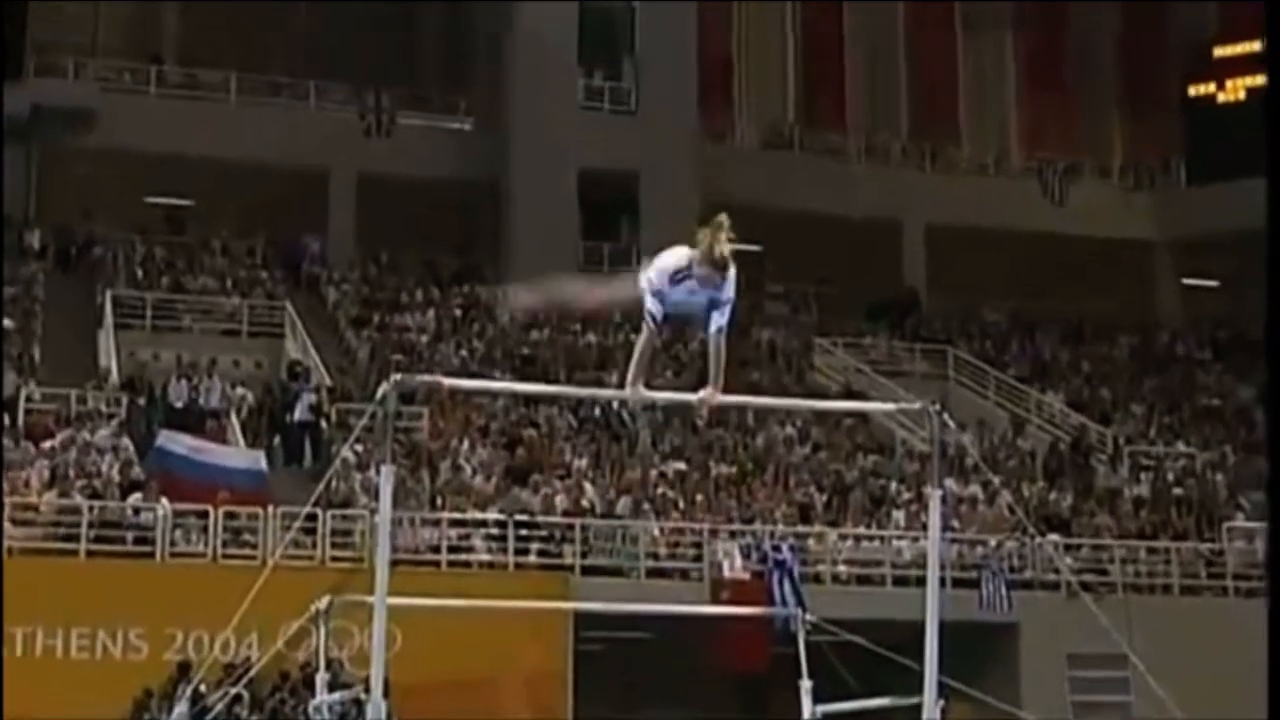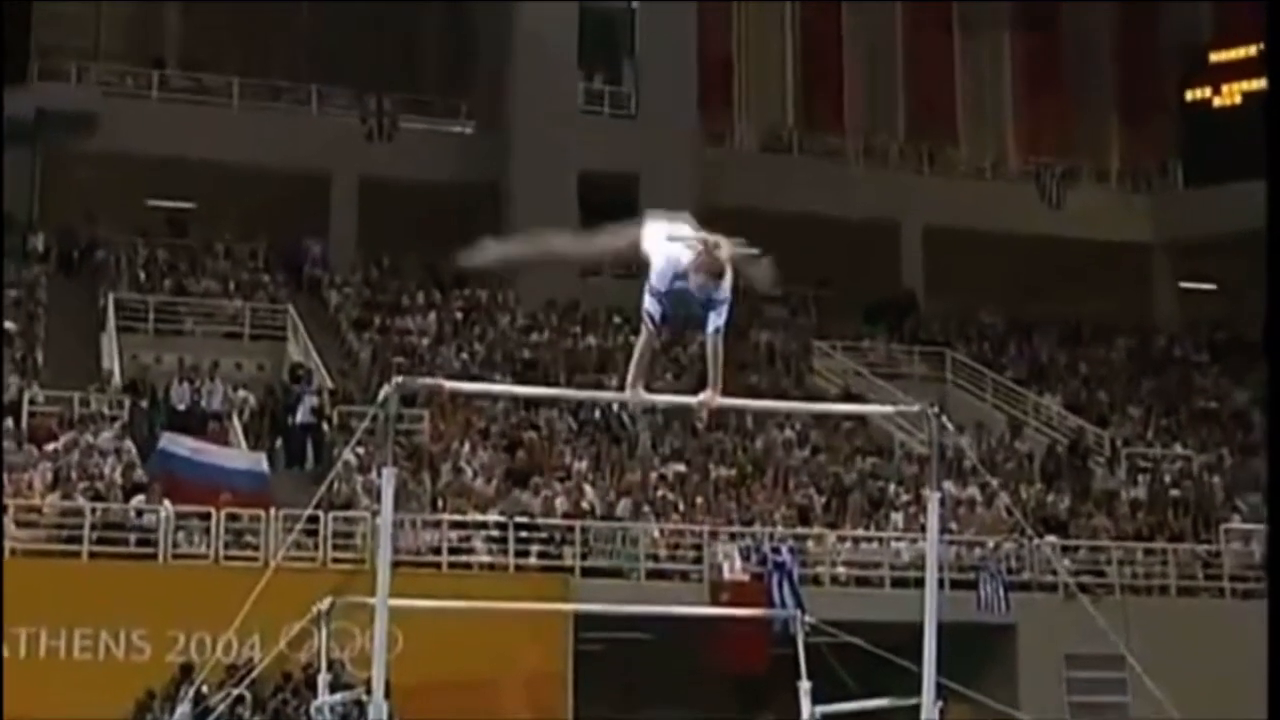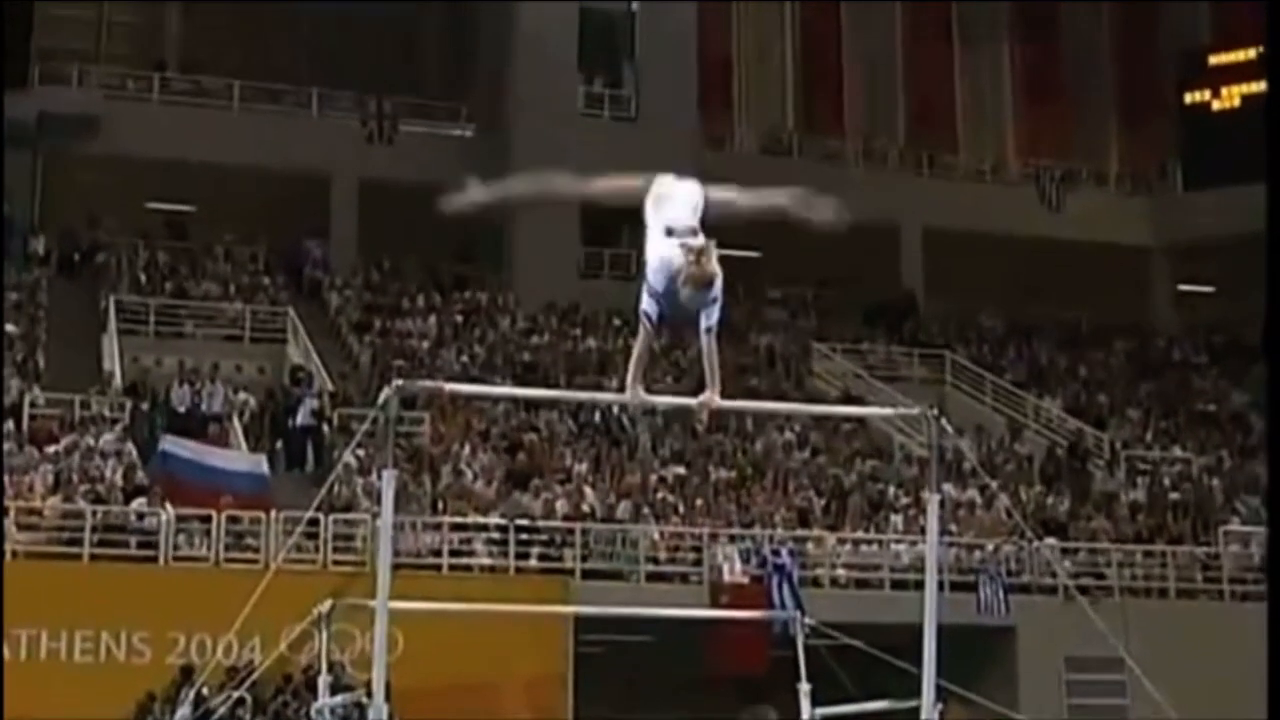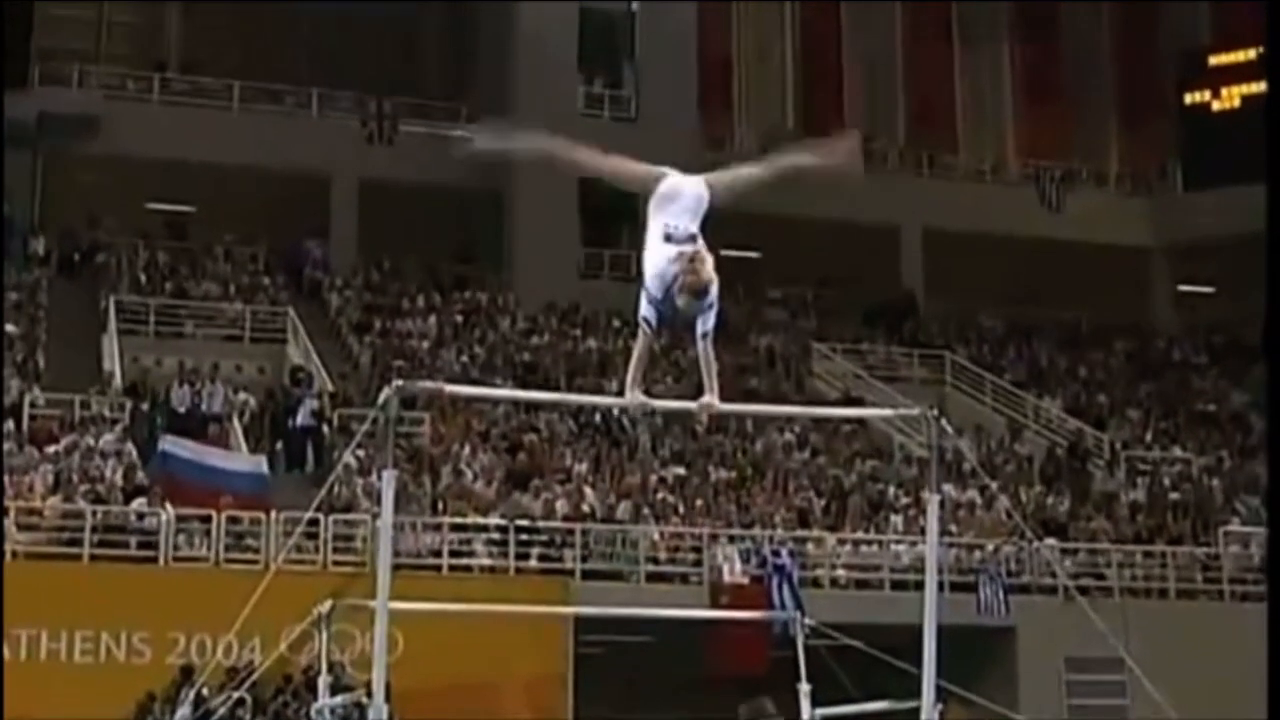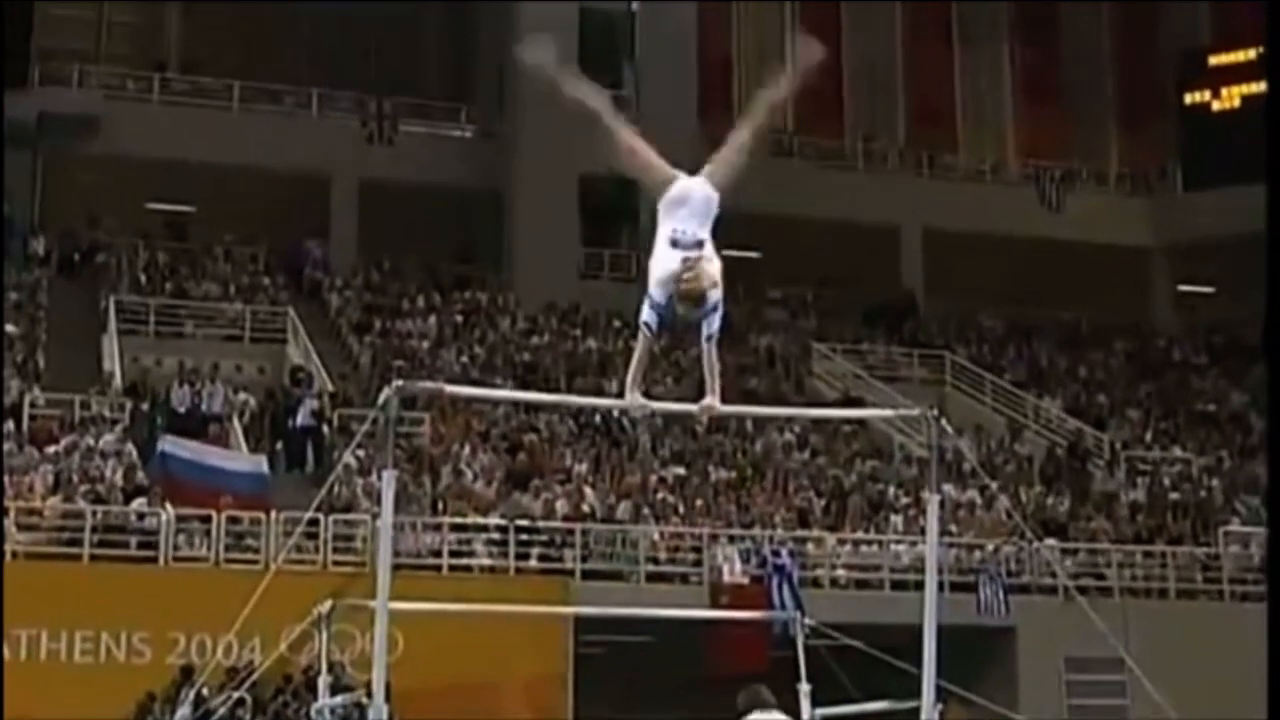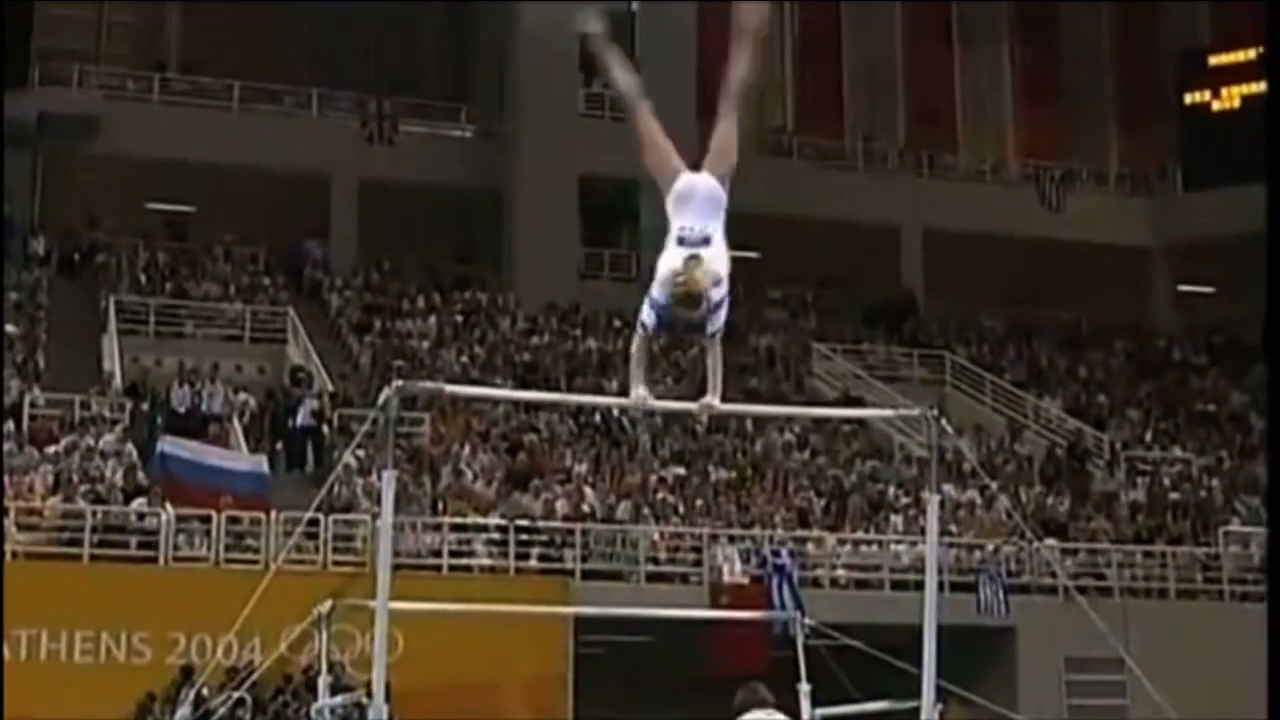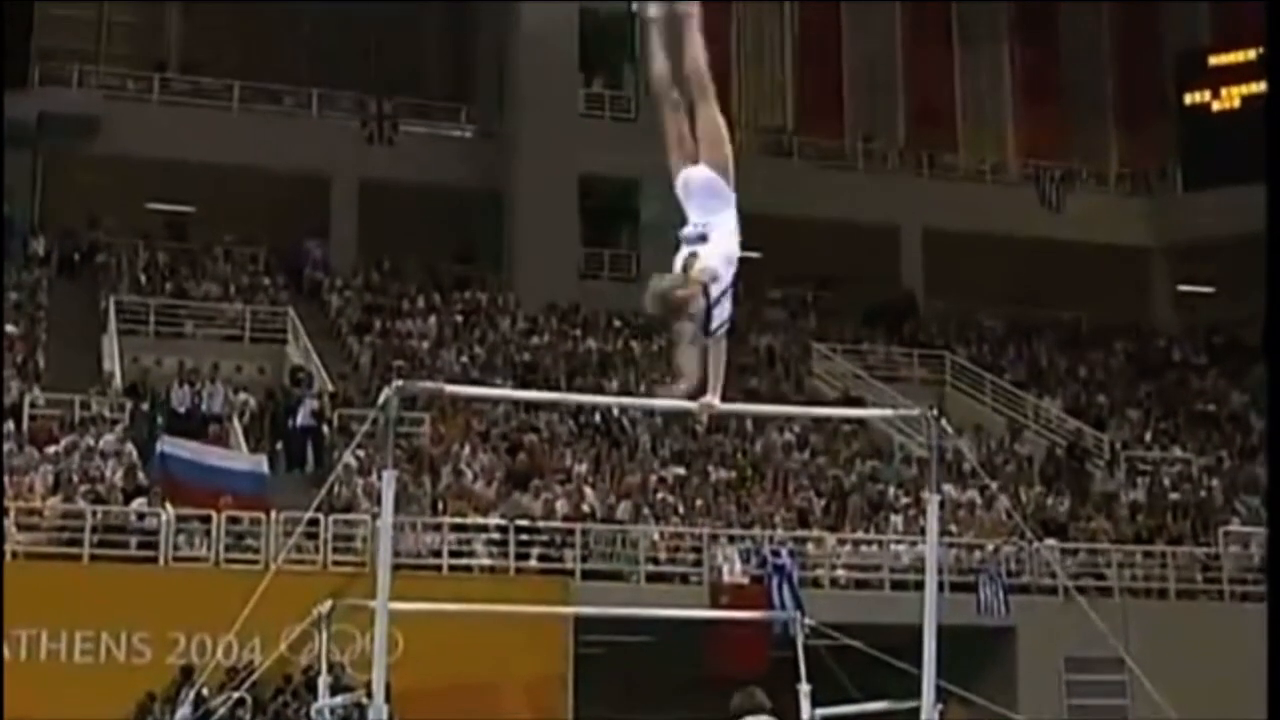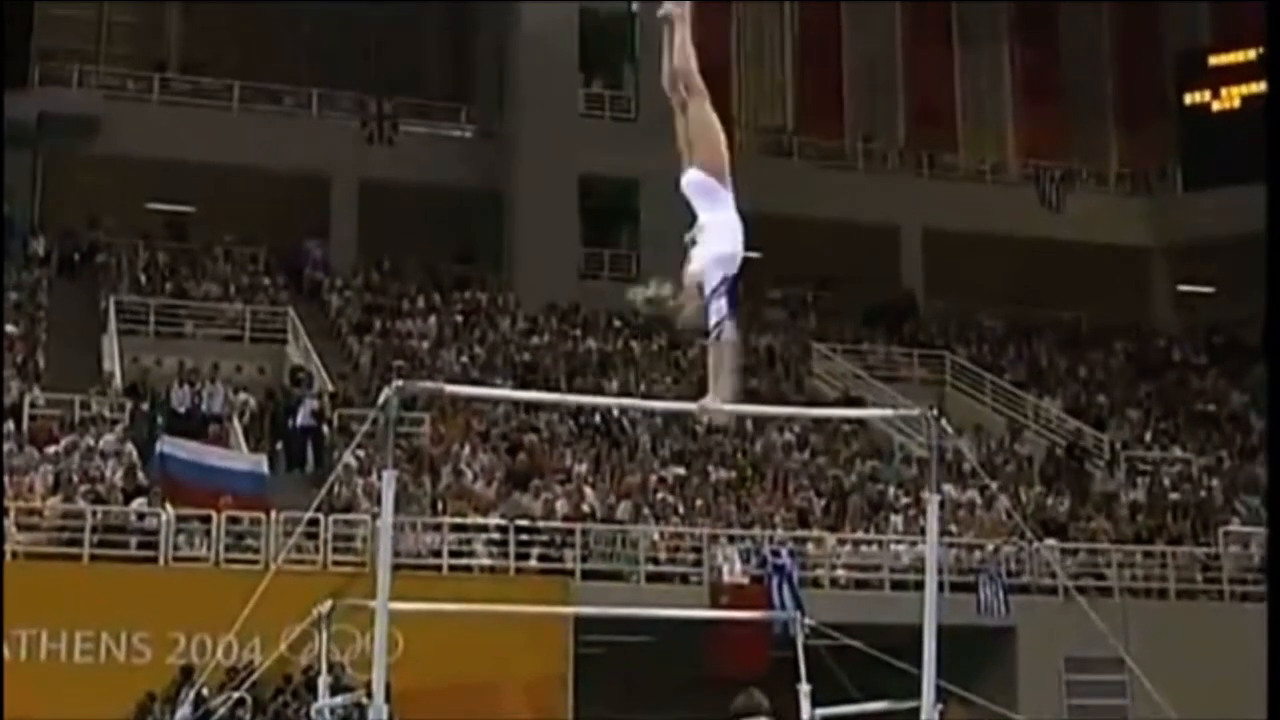
dt=0.1s
person 1, frame 1
left shoulder: (726, 276)
right shoulder: (669, 272)
left elbow: (718, 336)
right elbow: (650, 330)
left wrist: (715, 387)
right wrist: (633, 382)
right hip: (650, 282)
right knee: (586, 297)
person 1, frame 2
left shoulder: (721, 274)
right shoulder: (666, 268)
left elbow: (715, 336)
right elbow: (649, 331)
left wrist: (714, 389)
right wrist: (634, 384)
left hip: (685, 231)
right hip: (654, 233)
right knee: (575, 247)
left ankle: (752, 268)
right ankle: (499, 251)
person 1, frame 3
left shoulder: (711, 279)
right shoulder: (663, 275)
left elbow: (709, 336)
right elbow: (646, 331)
left wrist: (713, 390)
right wrist: (634, 384)
left hip: (693, 197)
right hip: (660, 194)
left knee: (759, 201)
right knee: (572, 188)
left ankle: (809, 205)
right ankle: (491, 192)
person 1, frame 4
left shoulder: (706, 284)
right shoulder: (659, 281)
left elbow: (704, 340)
right elbow: (645, 336)
left wrist: (711, 393)
right wrist: (631, 388)
left hip: (696, 192)
right hip: (667, 190)
left knee: (764, 170)
right knee: (597, 162)
left ankle: (829, 153)
person 1, frame 5
left shoulder: (710, 291)
right shoulder: (662, 290)
left elbow: (710, 344)
right elbow: (643, 341)
left wrist: (713, 395)
right wrist: (631, 392)
left hip: (698, 197)
right hip: (676, 197)
left knee: (749, 128)
right knee: (615, 124)
left ankle: (795, 68)
right ankle: (555, 68)
person 1, frame 6
left shoulder: (714, 287)
right shoulder: (665, 287)
left elbow: (714, 341)
right elbow: (642, 336)
left wrist: (714, 393)
right wrist: (637, 385)
left hip: (707, 193)
right hip: (687, 195)
left knee: (731, 103)
right knee: (639, 107)
left ankle: (745, 34)
right ankle: (601, 42)
person 1, frame 7
left shoulder: (715, 280)
right shoulder: (688, 281)
left elbow: (718, 335)
left wrist: (702, 386)
right wrist: (687, 378)
left hip: (710, 189)
right hip: (700, 187)
left knee: (701, 95)
right knee: (669, 98)
person 1, frame 8
left shoulder: (707, 276)
right shoulder: (706, 277)
left elbow: (722, 334)
left wrist: (718, 393)
left hip: (710, 187)
right hip: (707, 187)
left knee: (691, 95)
right knee: (684, 96)
